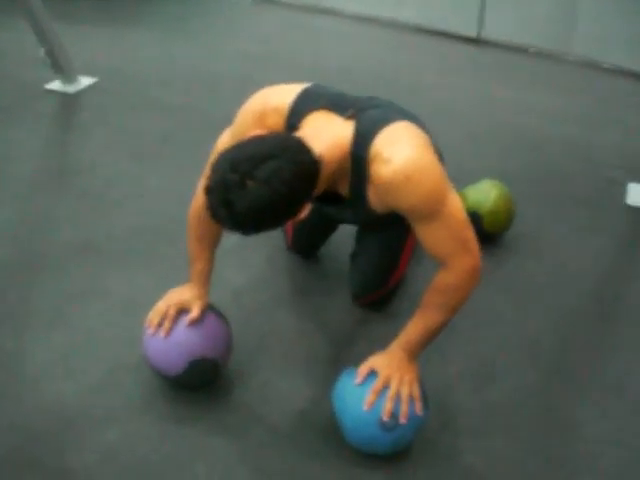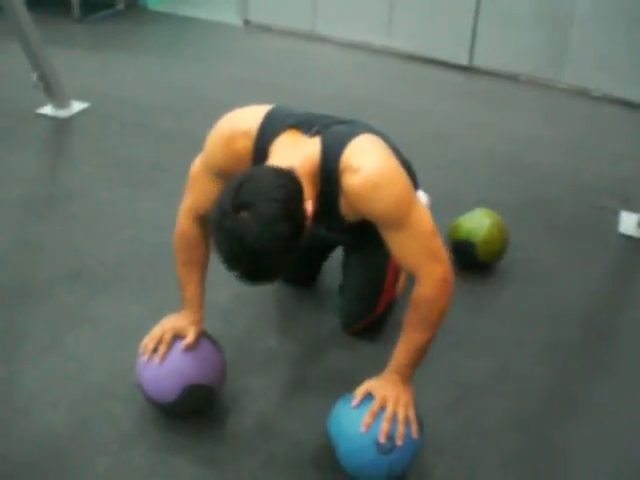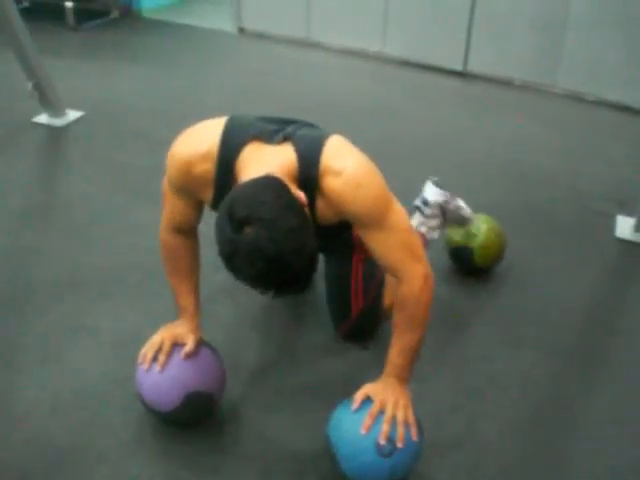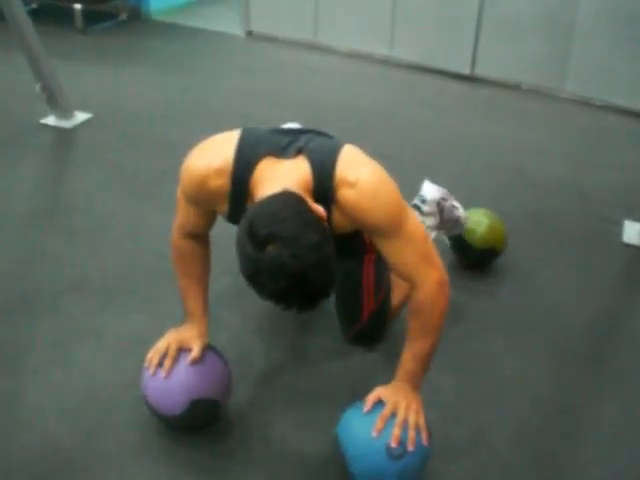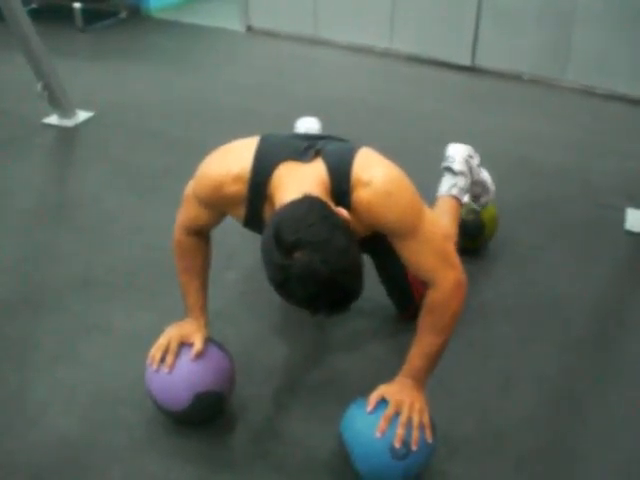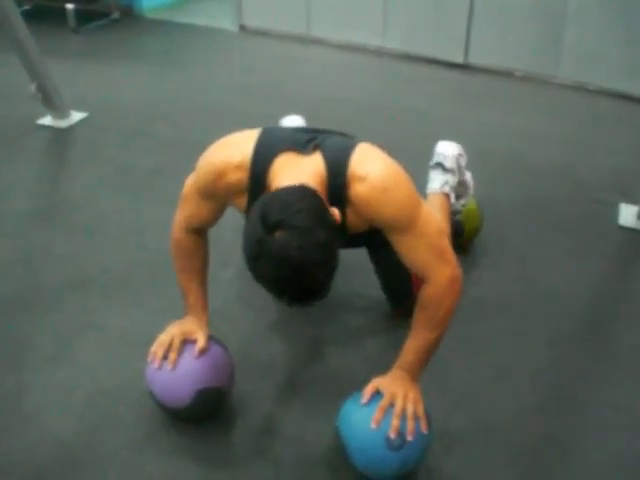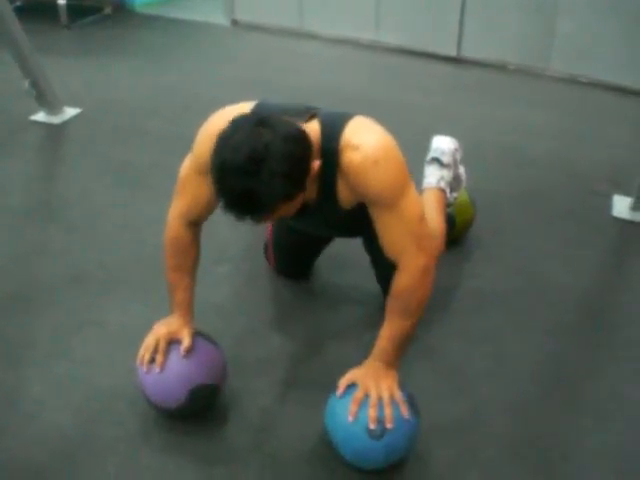
dt=0.7s
person 1, frame 1
left shoulder: (400, 169)
right shoulder: (266, 112)
left elbow: (464, 262)
right elbow: (211, 190)
left wrist: (403, 353)
right wrist: (197, 285)
left hip: (393, 196)
right hip: (329, 184)
left knee: (368, 294)
right knee: (299, 246)
person 1, frame 2
left shoulder: (368, 178)
right shoulder: (233, 138)
left elbow: (436, 276)
right elbow: (193, 216)
left wrist: (397, 377)
right wrist: (191, 311)
left hip: (373, 219)
right hip: (317, 199)
left knee: (359, 320)
right knee: (293, 276)
left ankle: (411, 211)
person 1, frame 3
left shoulder: (346, 180)
right shoulder: (191, 158)
left elbow: (416, 276)
right elbow: (177, 231)
left wrist: (394, 380)
right wrist: (187, 319)
left hip: (343, 222)
left knee: (355, 327)
right knee: (289, 282)
left ankle: (428, 218)
person 1, frame 4
left shoulder: (361, 190)
right shoulder: (207, 171)
left elbow: (432, 282)
right elbow: (189, 236)
left wrist: (405, 384)
right wrist: (195, 323)
left hip: (352, 222)
left knee: (364, 331)
left ankle: (426, 213)
person 1, frame 5
left shoulder: (378, 190)
right shoulder: (224, 177)
left elbow: (449, 281)
right elbow: (190, 230)
left wrist: (411, 381)
right wrist: (195, 317)
left hip: (371, 215)
left knee: (416, 304)
left ankle: (457, 177)
person 1, frame 6
left shoulder: (376, 186)
right shoulder: (225, 167)
left elbow: (444, 276)
right elbow: (188, 229)
left wrist: (405, 374)
right wrist: (196, 314)
left hip: (370, 210)
left knee: (410, 300)
right knee: (289, 281)
left ankle: (443, 178)
person 1, frame 7
left shoulder: (369, 156)
right shoulder: (222, 135)
left elbow: (416, 265)
right elbow: (184, 220)
left wrist: (382, 363)
right wrist: (180, 314)
left hip: (373, 205)
right knee: (286, 268)
left ankle: (439, 172)
